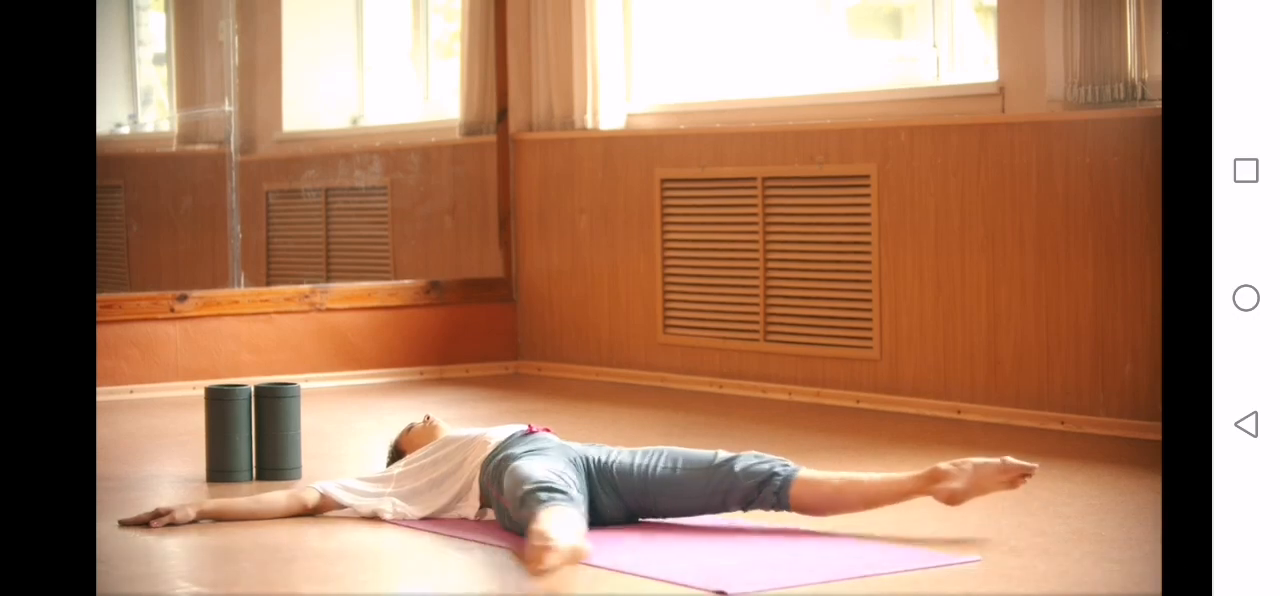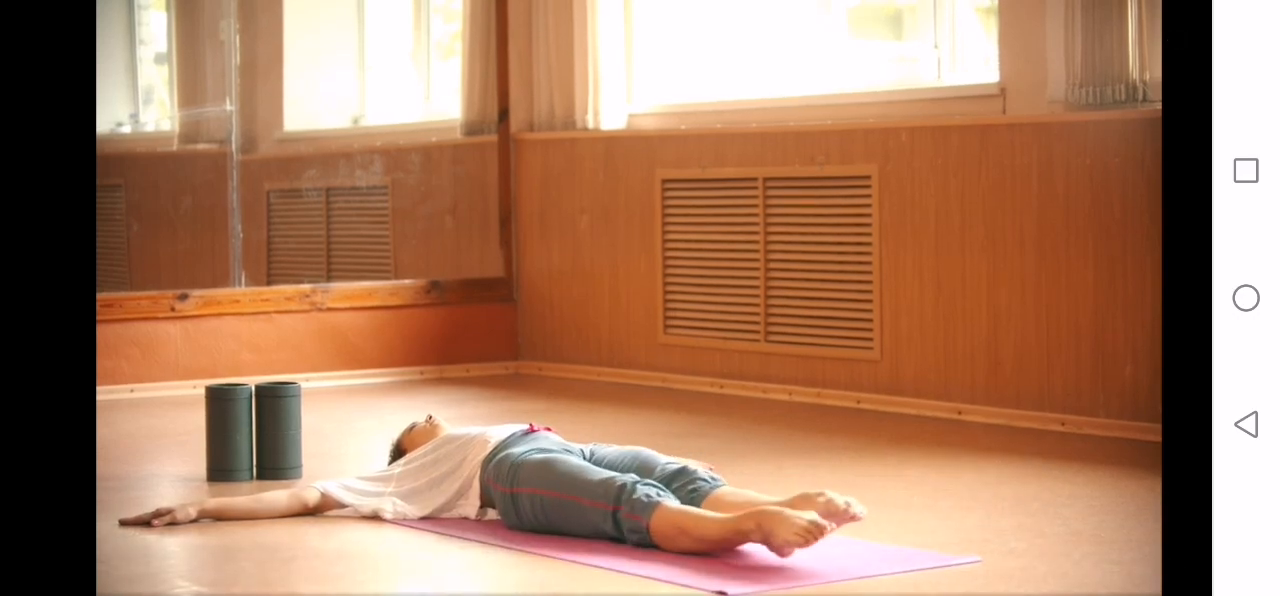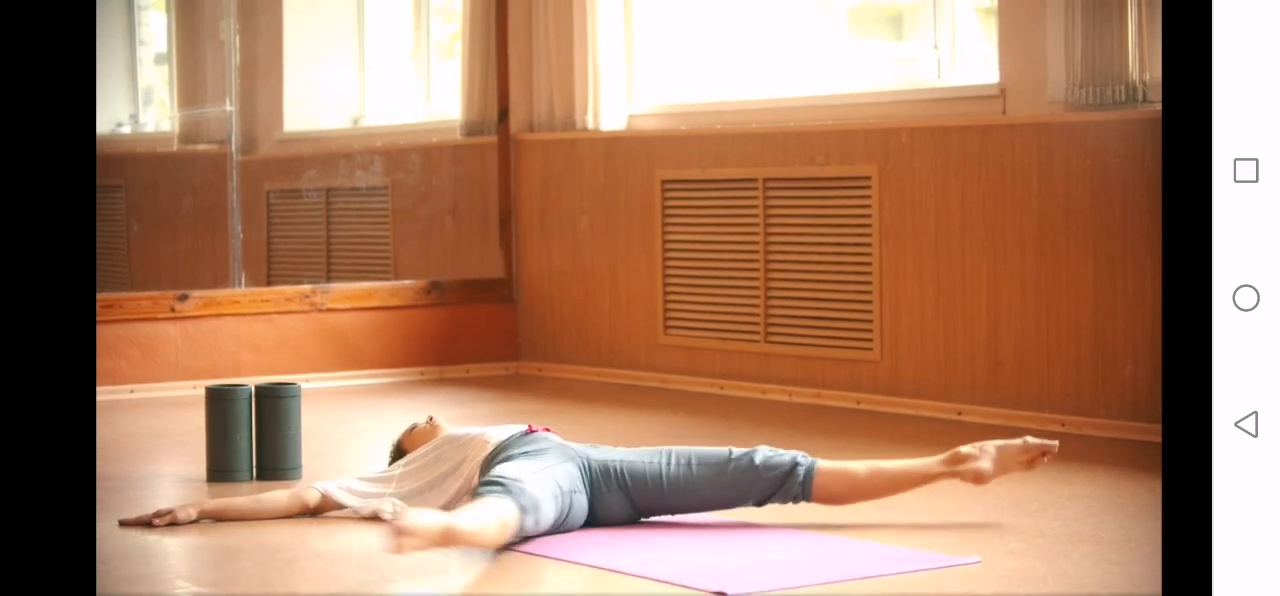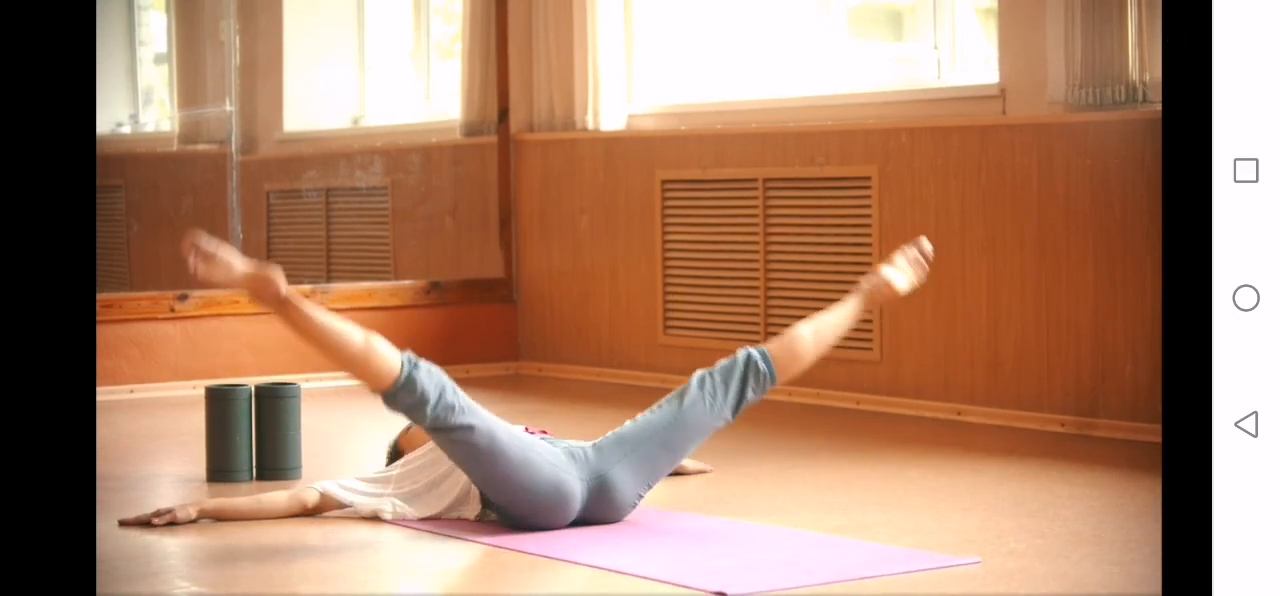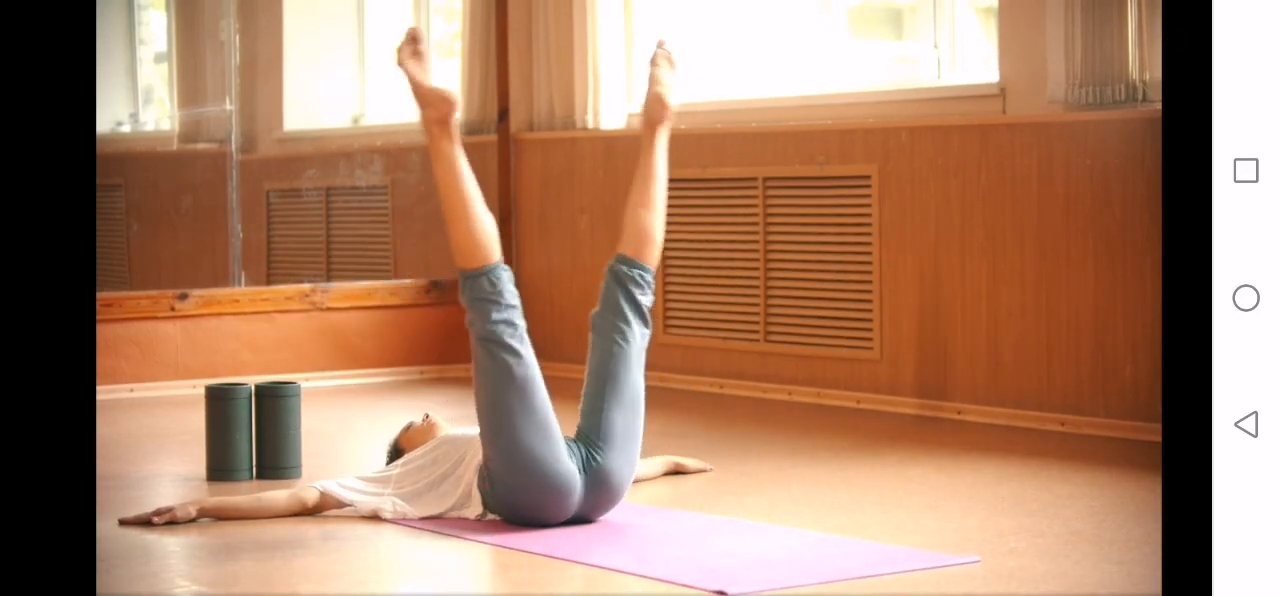
dt=1s
person 1, frame 1
left shoulder: (470, 442)
right shoulder: (395, 478)
right elbow: (298, 498)
right wrist: (197, 507)
left hip: (574, 455)
right hip: (519, 465)
left knee: (753, 475)
right knee: (556, 501)
left ankle: (932, 478)
person 1, frame 2
left shoulder: (466, 441)
right shoulder: (396, 477)
right elbow: (300, 497)
right wrist: (198, 508)
left hip: (564, 451)
right hip: (512, 468)
left knee: (688, 482)
right knee: (644, 505)
left ankle: (793, 509)
right ankle: (760, 522)
person 1, frame 3
left shoulder: (459, 461)
right shoulder: (395, 480)
right elbow: (299, 496)
right wrist: (200, 507)
left hip: (586, 463)
right hip: (540, 474)
left knee: (771, 469)
right knee: (555, 495)
person 1, frame 4
left shoulder: (468, 461)
right shoulder: (397, 482)
right elbow: (298, 497)
right wrist: (201, 506)
left hip: (588, 471)
right hip: (546, 486)
left knee: (739, 373)
person 1, frame 5
left shoulder: (470, 452)
right shoulder: (405, 475)
right elbow: (300, 498)
left wrist: (661, 461)
right wrist: (199, 507)
left hip: (592, 483)
right hip: (536, 488)
left knee: (628, 292)
right knee: (495, 305)
